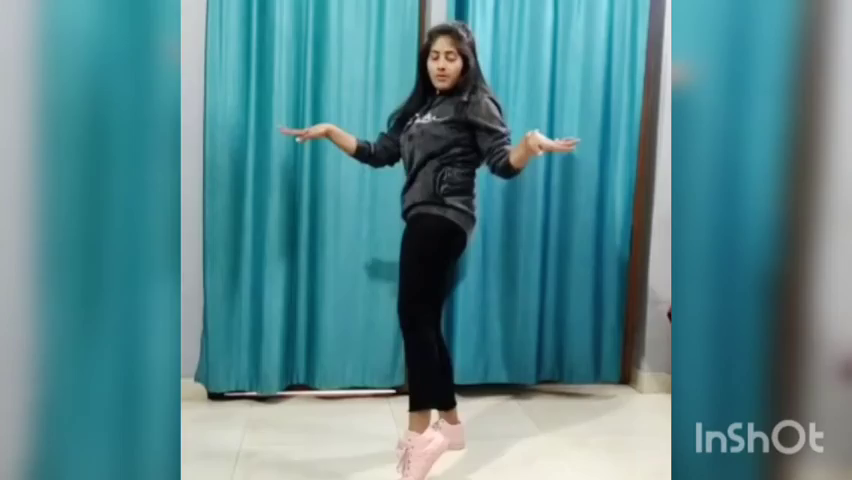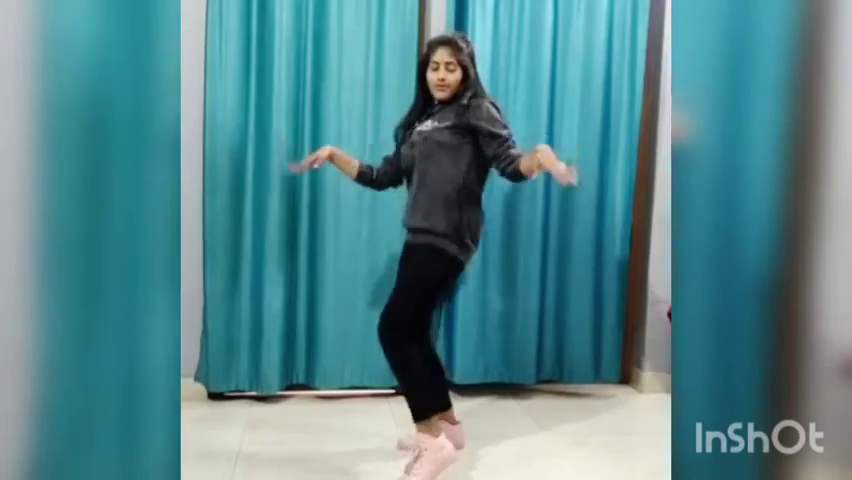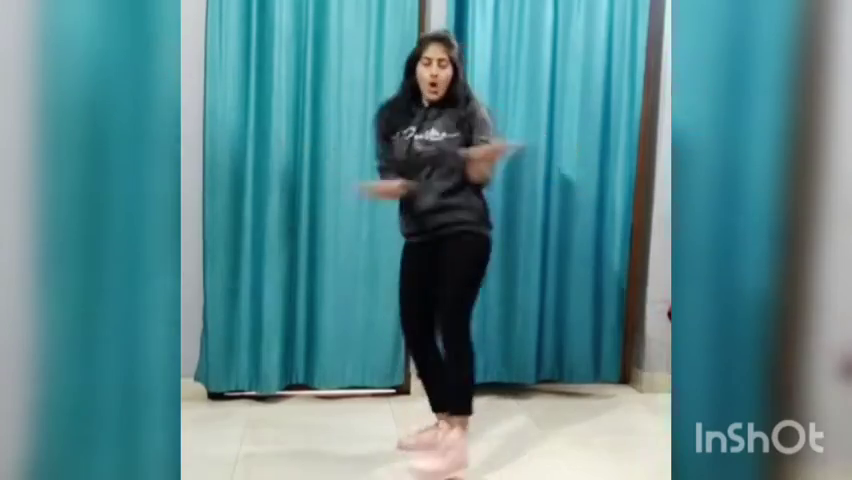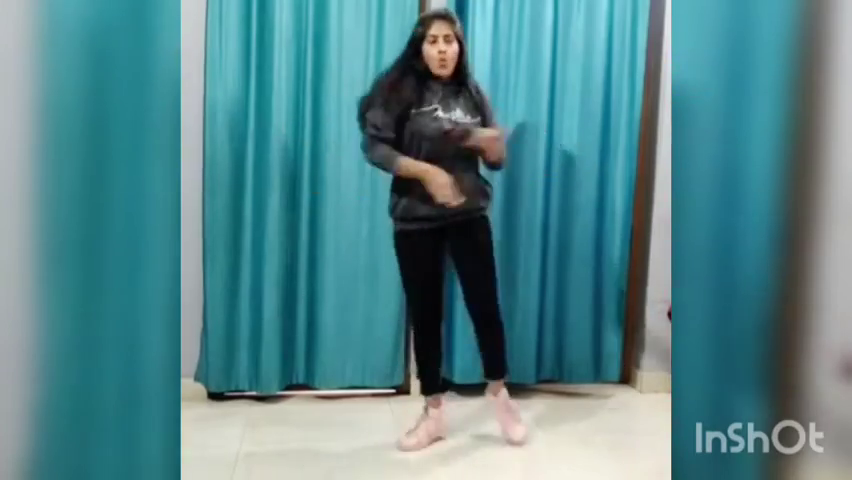
dt=0.2s
person 1, frame 1
left shoulder: (476, 104)
right shoulder: (417, 107)
left elbow: (503, 163)
right elbow: (379, 153)
left wrist: (532, 143)
right wrist: (329, 132)
left hip: (442, 215)
right hip: (424, 217)
left knee: (413, 315)
right knee: (425, 322)
left ankle: (421, 431)
right ankle: (449, 424)
person 1, frame 2
left shoulder: (478, 111)
right shoulder: (418, 119)
left elbow: (508, 163)
right elbow: (386, 175)
left wrist: (540, 158)
right wrist: (335, 155)
left hip: (445, 239)
right hip: (419, 236)
left knee: (393, 328)
right knee: (413, 333)
left ankle: (434, 441)
right ankle: (446, 424)
person 1, frame 3
left shoulder: (469, 112)
right shoulder: (394, 116)
left elbow: (479, 177)
right elbow: (391, 173)
left wrist: (486, 157)
right wrist: (390, 185)
left hip: (465, 231)
right hip: (420, 236)
left knee: (453, 325)
right knee: (416, 330)
left ankle: (457, 442)
right ankle: (447, 424)
person 1, frame 4
left shoulder: (471, 94)
right shoulder: (397, 90)
left elbow: (495, 158)
right elbow: (377, 148)
left wrist: (489, 145)
right wrist: (427, 171)
left hip: (467, 213)
right hip: (414, 219)
left knee: (484, 303)
right knee: (424, 312)
left ankle: (499, 393)
right ankle: (433, 412)
